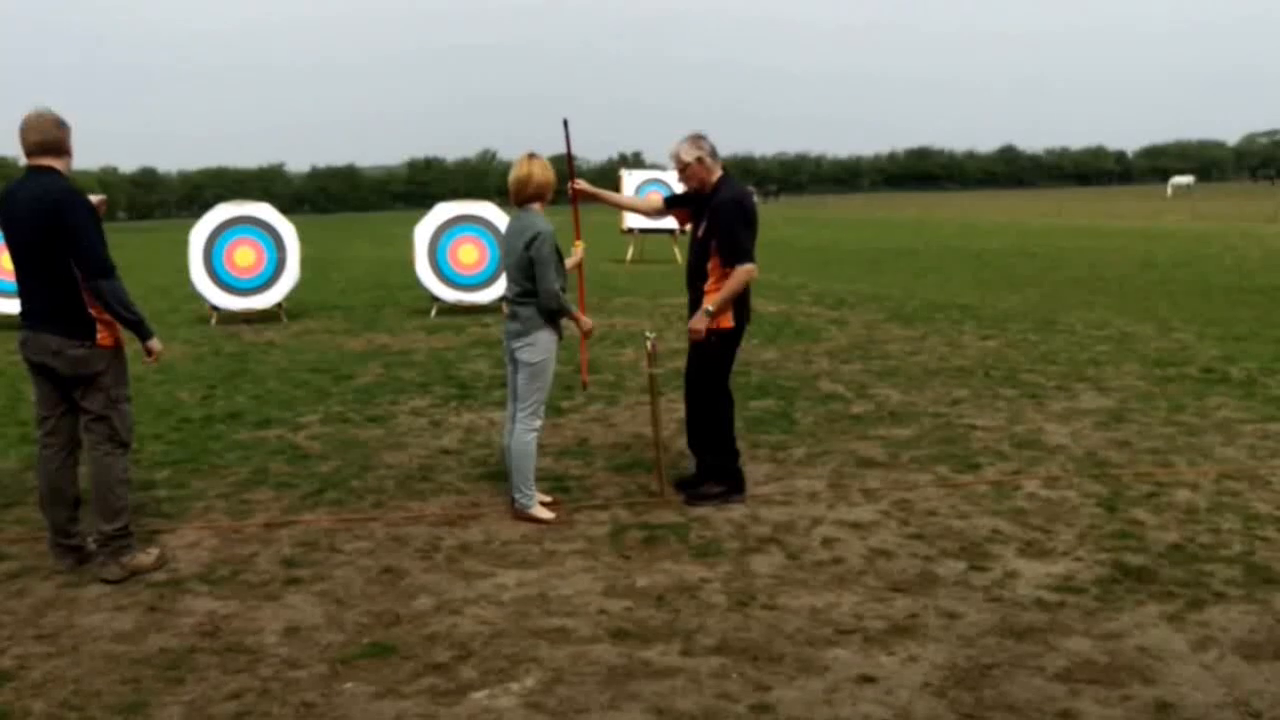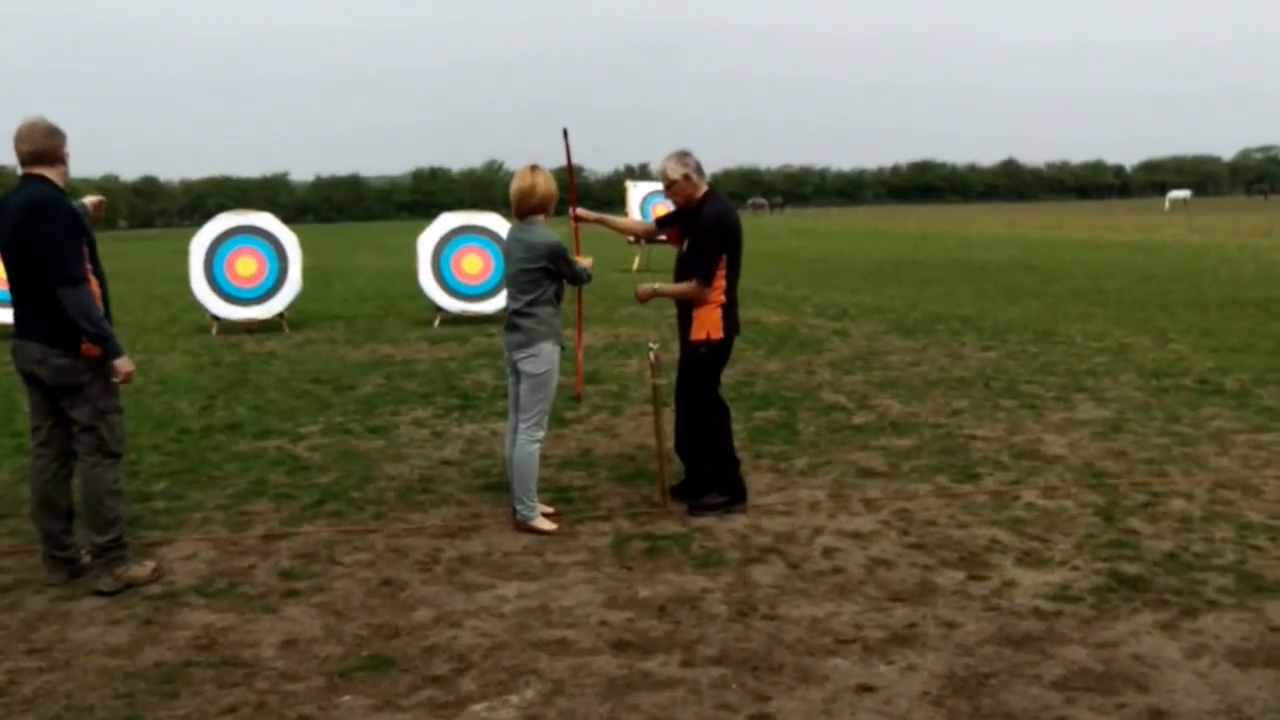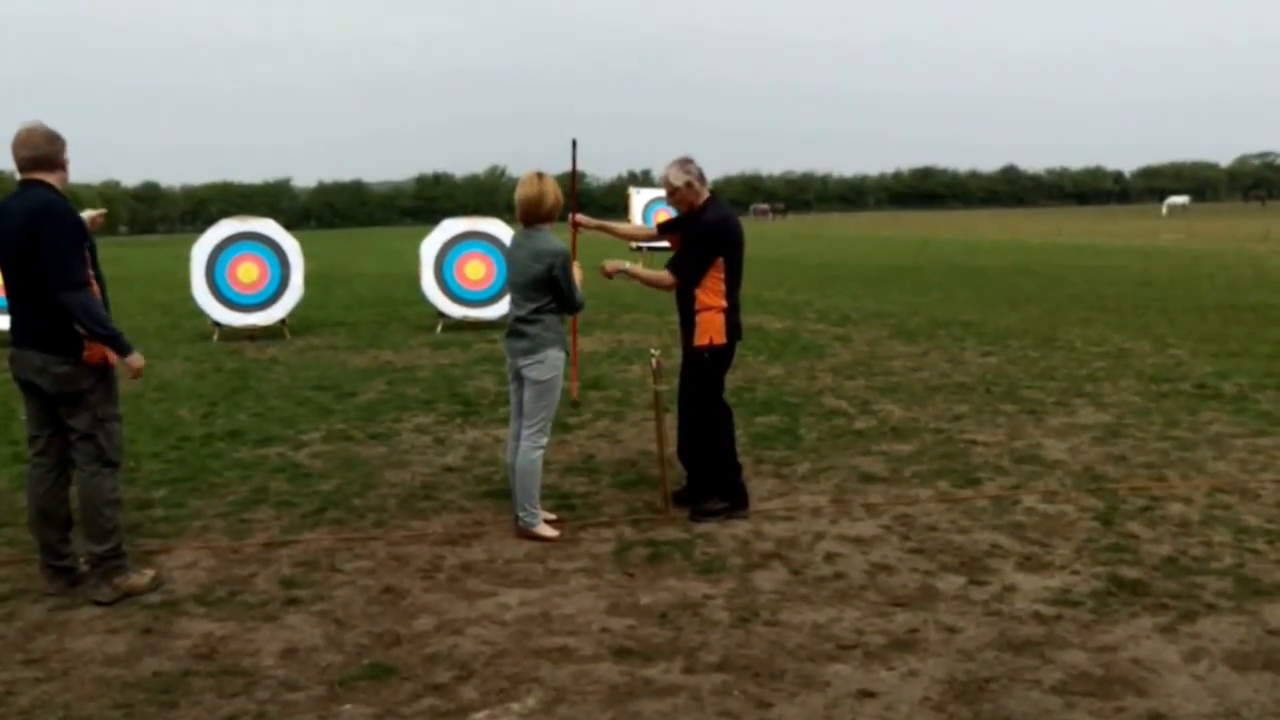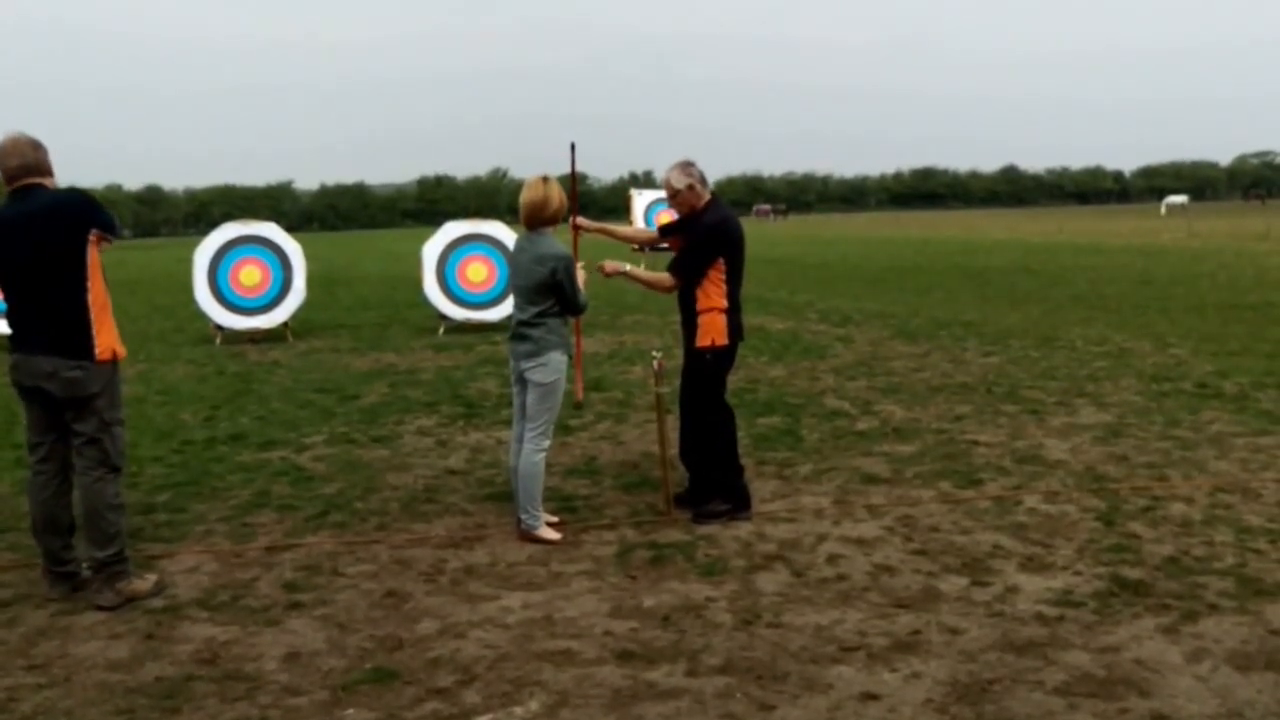
dt=1s
person 1, frame 1
right shoulder: (66, 197)
right elbow: (100, 276)
right wrist: (144, 332)
right hip: (84, 341)
left knee: (55, 440)
right knee: (108, 441)
left ankle: (66, 544)
right ankle: (117, 551)
person 1, frame 2
right shoulder: (52, 205)
right elbow: (72, 287)
left wrist: (80, 213)
right wrist: (112, 348)
right hip: (72, 351)
left knee: (49, 451)
right knee: (99, 452)
left ankle: (59, 558)
right ankle: (109, 563)
person 1, frame 3
right shoulder: (54, 209)
right elbow: (75, 293)
left wrist: (79, 229)
right wrist: (122, 348)
right hip: (73, 359)
left knee: (46, 460)
right knee: (97, 461)
left ankle: (58, 567)
right ankle: (109, 573)
person 1, frame 4
right shoulder: (73, 205)
right elbow: (110, 229)
right hip: (81, 360)
left knee: (46, 465)
right knee: (98, 466)
left ankle: (60, 572)
right ankle: (111, 578)
person 2, frame 1
left shoulder: (515, 225)
right shoulder: (541, 230)
right elbow: (549, 295)
left wrist: (569, 263)
right wrist: (579, 318)
left hip: (515, 328)
right hip: (536, 332)
left knee: (516, 415)
right knee: (529, 419)
left ankle: (521, 490)
right ankle: (524, 501)
person 2, frame 2
left shoulder: (514, 236)
right shoulder: (547, 241)
right elbow: (577, 276)
left wrist: (571, 267)
right wrist: (586, 266)
left hip: (515, 339)
right hip: (539, 343)
left knee: (517, 426)
right knee: (532, 430)
left ankle: (523, 501)
right ankle: (527, 513)
person 2, frame 3
left shoulder: (517, 243)
right shoulder: (555, 250)
right elbow: (572, 304)
right wrist: (577, 280)
left hip: (516, 346)
right hip: (543, 351)
left knee: (518, 432)
right knee: (534, 437)
left ankle: (525, 508)
right ankle: (529, 520)
person 2, frame 4
left shoulder: (520, 246)
right shoulder: (558, 255)
right elbow: (576, 307)
right wrist: (580, 281)
left hip: (520, 349)
right hip: (546, 354)
left knee: (521, 435)
right knee: (537, 440)
left ankle: (527, 511)
right ankle: (531, 523)
person 3, frame 1
left shoulder: (730, 201)
right shoulder: (705, 196)
left elbow: (746, 269)
right elbow: (651, 206)
left wrist: (708, 311)
right wrist: (594, 192)
left hip: (720, 316)
right hip: (708, 311)
left knee: (710, 392)
right knee: (699, 390)
left ankle: (727, 479)
right ankle: (708, 470)
person 3, frame 2
left shoulder: (714, 217)
right shoulder: (694, 211)
left elbow: (700, 288)
right elbow: (646, 229)
left wrist: (654, 290)
right wrist: (595, 218)
left hip: (711, 325)
right hip: (697, 324)
left knee: (705, 402)
right knee: (689, 401)
left ankle: (728, 489)
right ankle: (699, 479)
person 3, frame 3
left shoulder: (713, 223)
right shoulder: (697, 217)
left elbow: (670, 279)
right elbow: (648, 232)
left wrist: (623, 267)
right wrist: (595, 225)
left hip: (713, 329)
right hip: (700, 327)
left knee: (708, 406)
right knee: (692, 405)
left ankle: (730, 494)
right ankle: (702, 484)
person 3, frame 4
left shoulder: (714, 225)
right shoulder: (699, 219)
left elbow: (669, 282)
right elbow: (649, 235)
left wrist: (623, 269)
right wrist: (596, 227)
left hip: (714, 331)
right hip: (702, 329)
left knee: (711, 408)
right knee: (694, 407)
left ankle: (732, 496)
right ankle: (703, 486)
